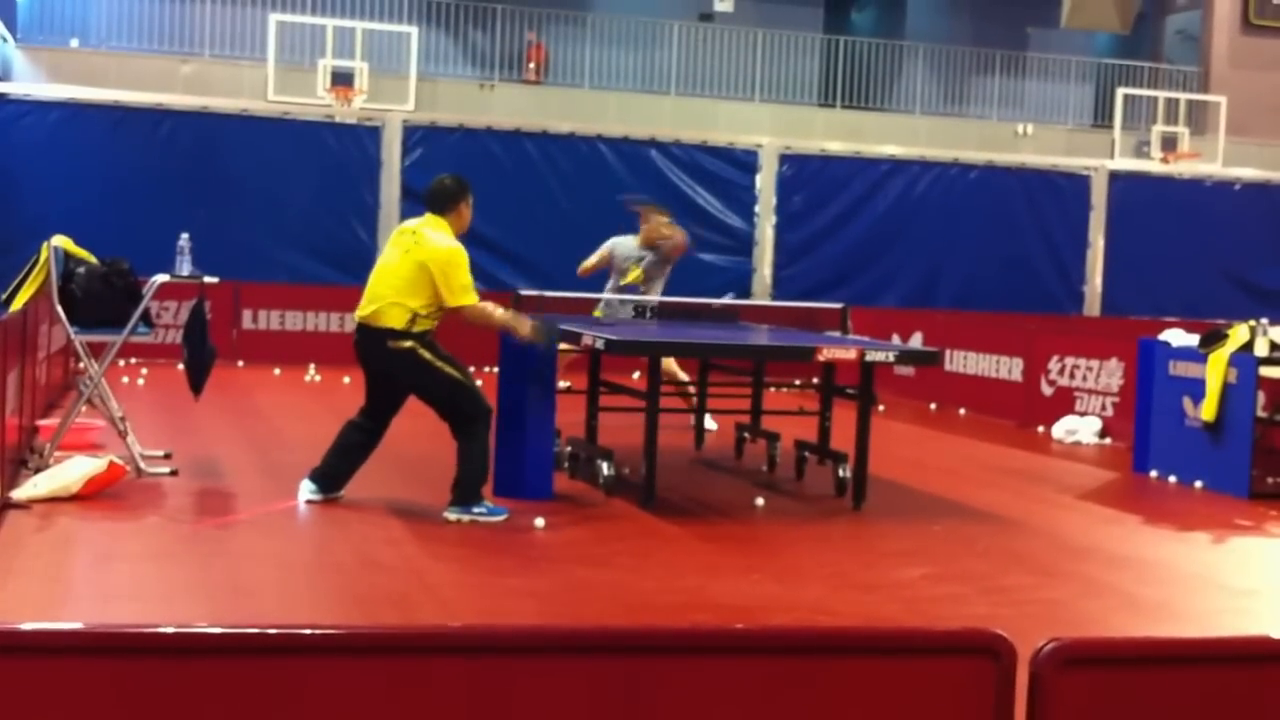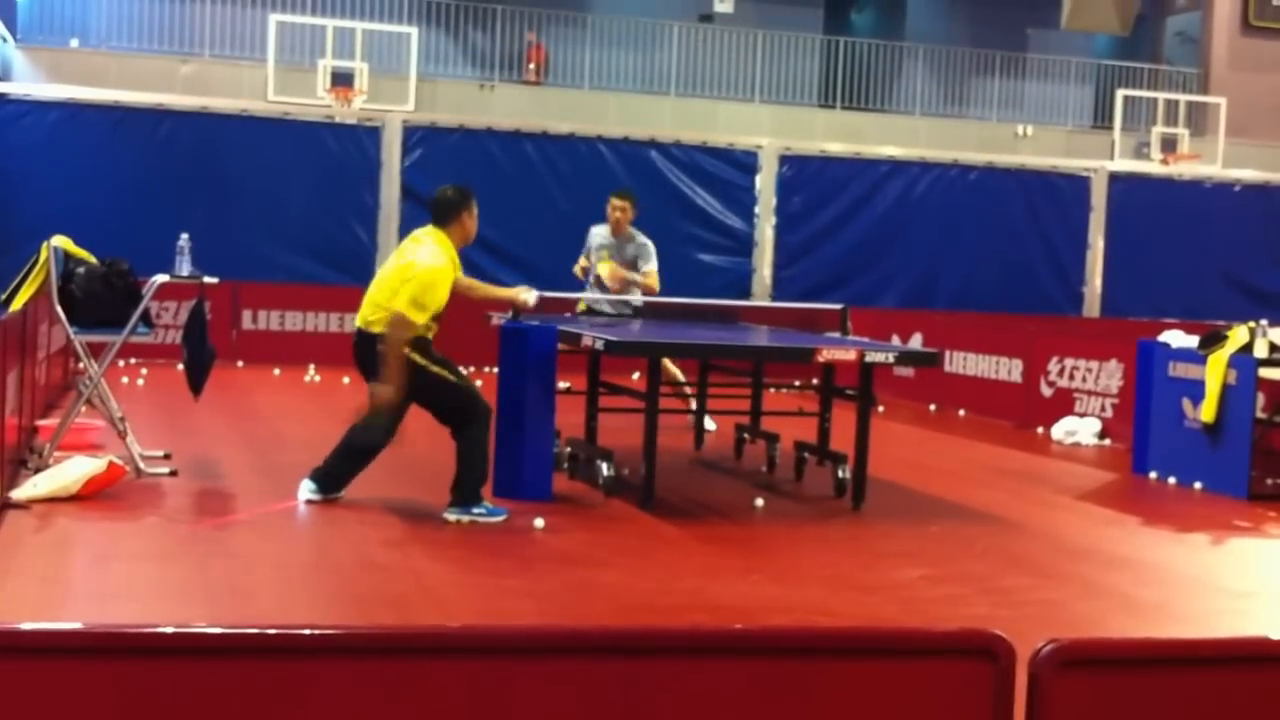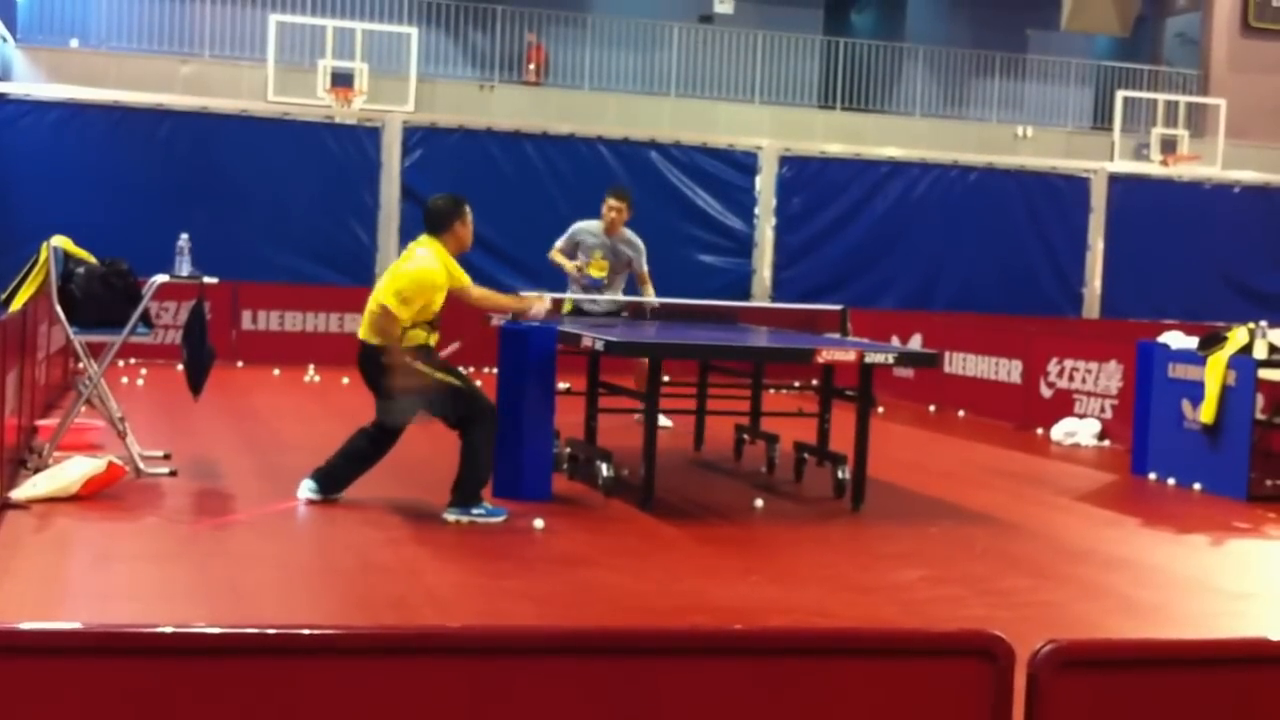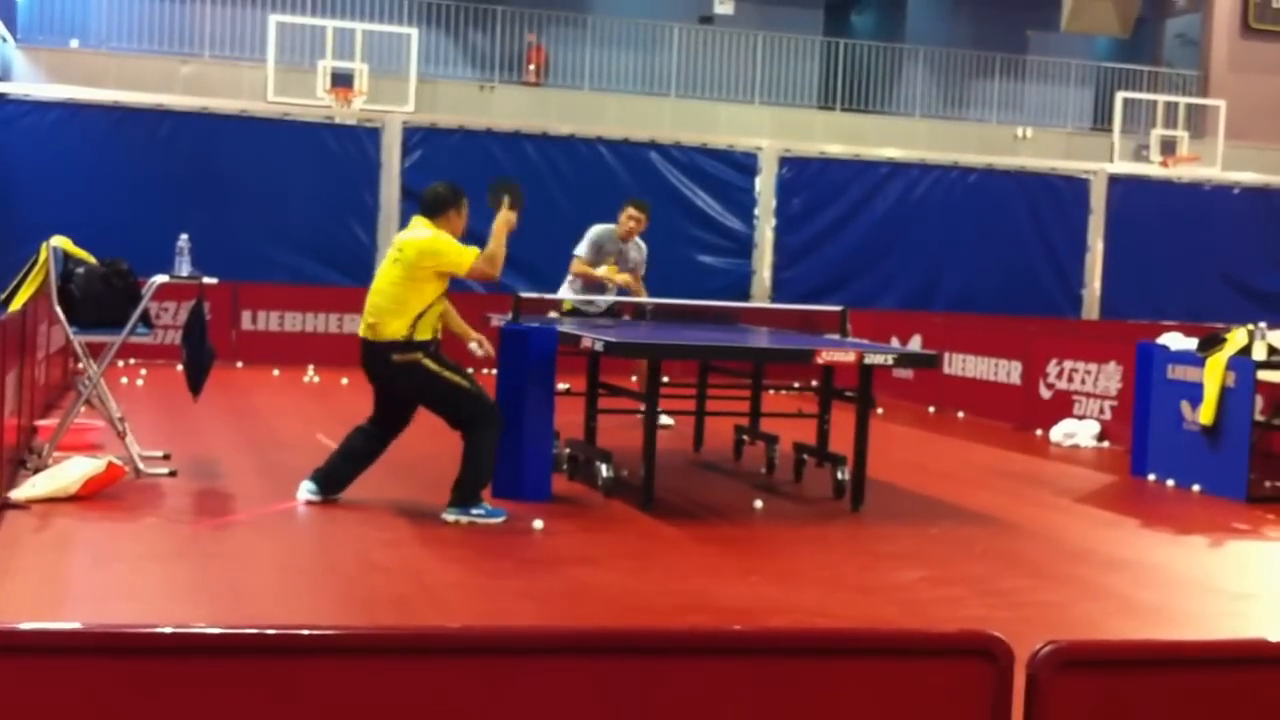
dt=0.2s
person 1, frame 1
left shoulder: (409, 230)
right shoulder: (447, 248)
right elbow: (469, 312)
left wrist: (484, 306)
right wrist: (512, 322)
left hip: (372, 336)
right hip: (400, 342)
left knee: (375, 414)
right knee: (474, 413)
left ankle: (321, 483)
right ankle: (467, 503)
person 1, frame 2
left shoulder: (429, 240)
right shoulder: (435, 264)
left elbow: (461, 283)
right elbow: (400, 322)
left wrist: (509, 294)
right wrist: (390, 383)
left hip: (378, 342)
right hip: (389, 345)
left knee: (380, 420)
right knee: (473, 414)
left ankle: (320, 483)
right ankle: (466, 503)
person 1, frame 3
left shoulder: (435, 253)
right shoulder: (426, 270)
left elbow: (471, 293)
right elbow: (384, 317)
left wrist: (524, 305)
right wrist: (402, 372)
left hip: (385, 354)
right hip: (388, 357)
left knee: (387, 426)
right knee: (480, 416)
left ankle: (321, 483)
right ankle: (465, 503)
person 1, frame 4
left shoulder: (412, 237)
right shoulder: (431, 242)
right elbow: (488, 268)
left wrist: (468, 334)
right wrist: (501, 225)
left hip: (378, 350)
right hip: (406, 355)
left knee: (385, 423)
right knee: (483, 417)
left ankle: (321, 485)
right ankle: (465, 504)
person 2, frame 1
left shoulder: (666, 252)
right shoulder: (618, 244)
left elbow: (682, 244)
right elbow: (583, 272)
left wrist: (671, 234)
right wrist: (600, 259)
left hip: (642, 322)
right hip: (608, 316)
left knee: (668, 368)
right knee: (563, 352)
person 2, frame 2
left shoulder: (643, 245)
right shoulder: (595, 233)
left elbow: (653, 286)
right elbow: (585, 259)
left wrist: (627, 276)
right wrist: (580, 266)
left hip: (628, 312)
right hip: (593, 306)
left knee: (660, 362)
left ankle: (695, 407)
person 2, frame 3
left shoulder: (635, 245)
right shoulder: (581, 229)
left elbow: (644, 280)
right elbow: (554, 253)
left wrist: (651, 300)
right wrist: (566, 264)
left hip: (611, 310)
right hip: (577, 306)
left knee: (642, 356)
person 2, frame 4
left shoulder: (640, 249)
right shoulder: (599, 233)
left elbow: (635, 282)
right elbow: (575, 269)
right wrist: (611, 276)
left hip: (604, 307)
right hip: (573, 302)
